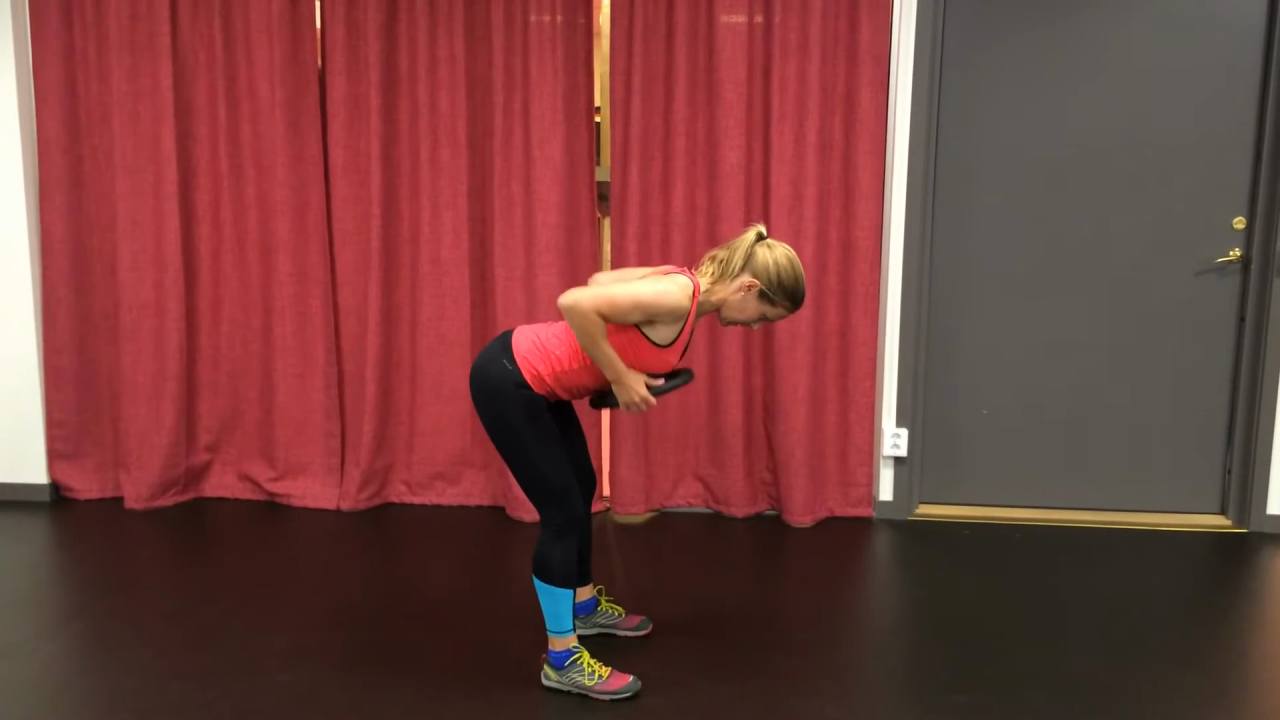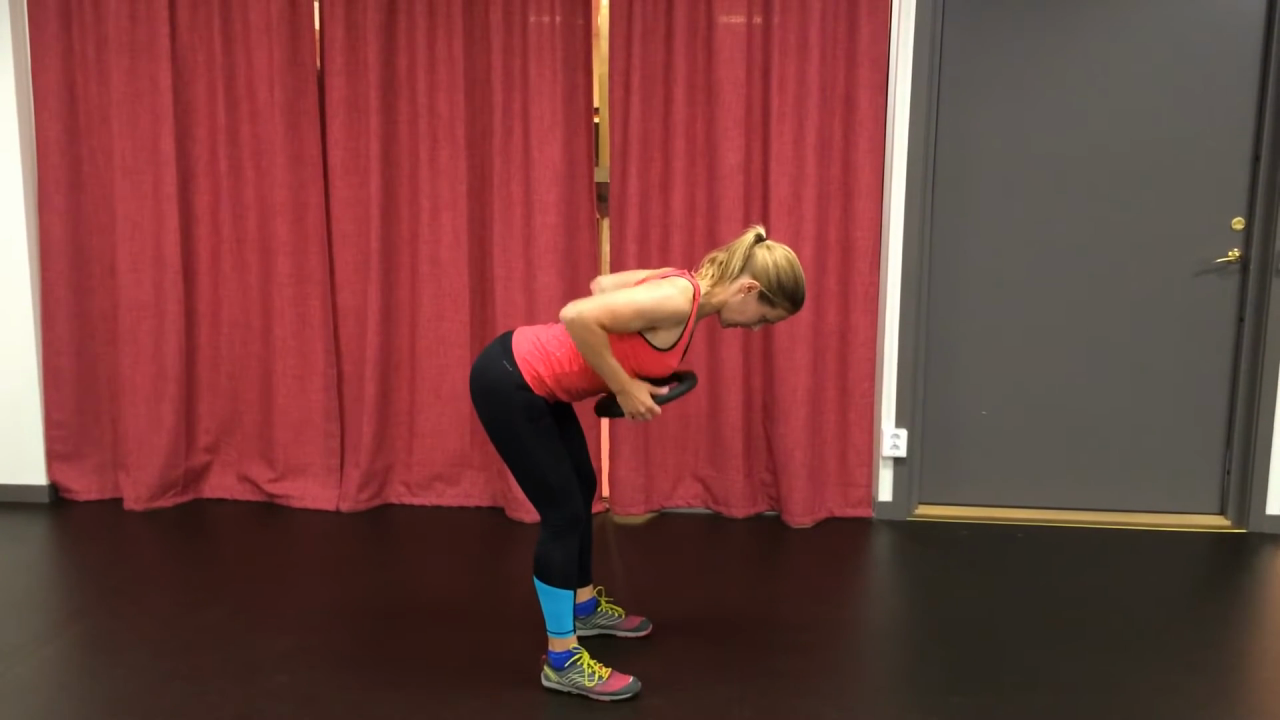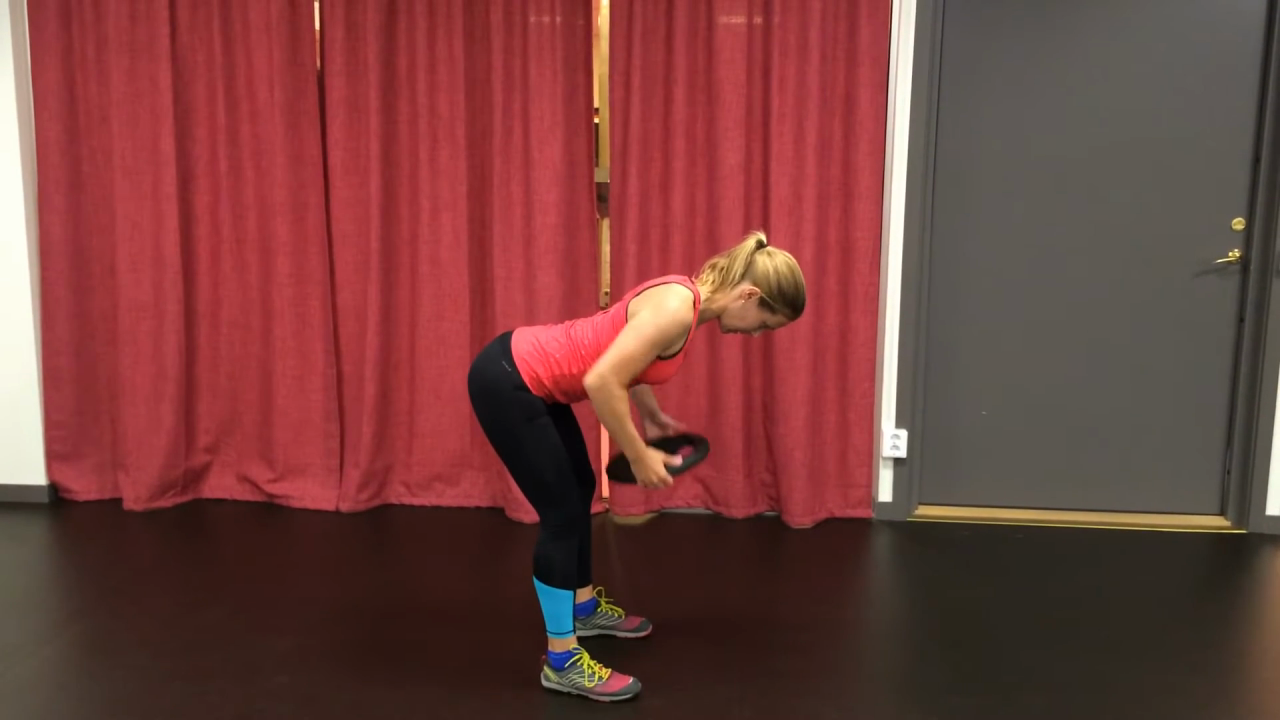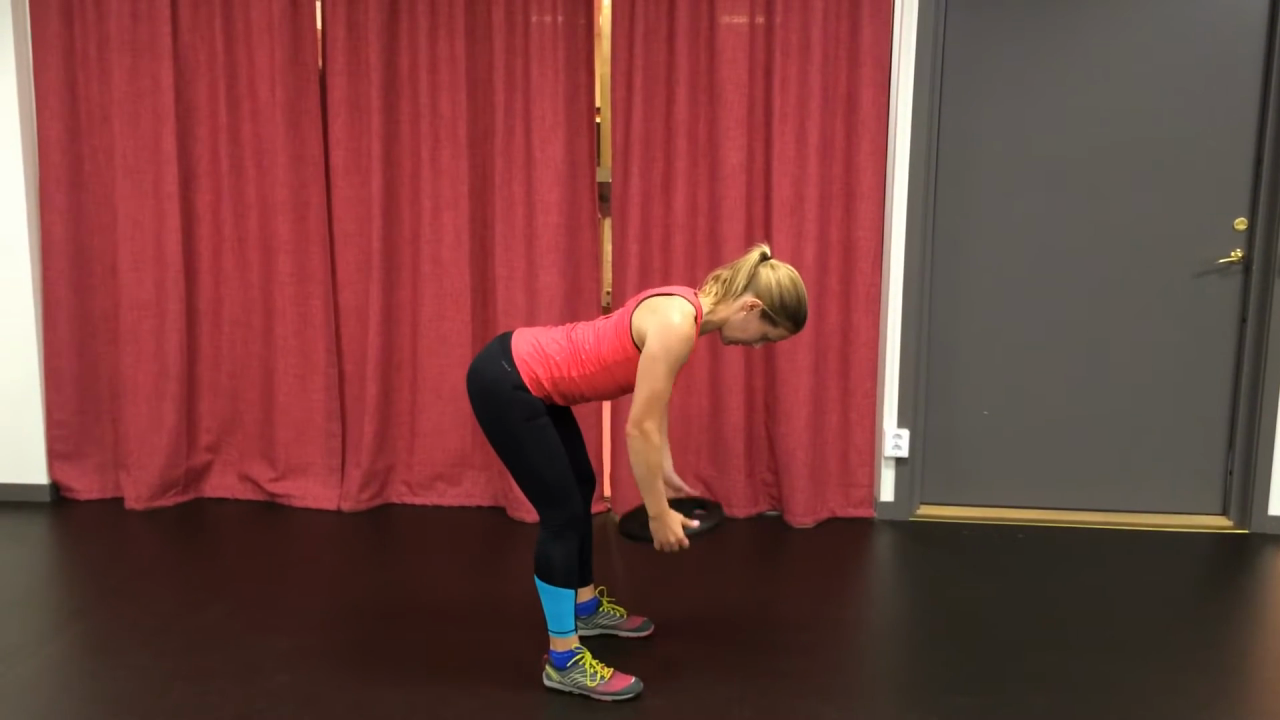
dt=0.2s
person 1, frame 1
left shoulder: (683, 285)
right shoulder: (676, 297)
left elbow: (599, 280)
right elbow: (574, 301)
left wrist: (631, 373)
right wrist: (620, 377)
left hip: (531, 372)
right hip: (508, 379)
left knee: (581, 488)
right knee: (563, 511)
left ankle: (584, 606)
right ankle: (562, 660)
person 1, frame 2
left shoulder: (684, 286)
right shoulder: (676, 301)
left elbow: (600, 286)
right elbow: (577, 315)
left wrist: (633, 374)
right wrist: (624, 387)
left hip: (531, 373)
right hip: (508, 381)
left knee: (581, 489)
right knee: (564, 512)
left ankle: (585, 607)
right ankle: (562, 661)
person 1, frame 3
left shoulder: (685, 296)
right shoulder: (676, 309)
right elbow: (599, 383)
left wrist: (652, 415)
right wrist: (640, 456)
left hip: (529, 374)
right hip: (506, 380)
left knee: (580, 489)
right knee: (562, 513)
left ankle: (584, 607)
right ankle: (562, 661)
person 1, frame 4
left shoulder: (686, 308)
right shoulder: (677, 323)
left elbow: (647, 405)
right elbow: (640, 427)
left wrist: (664, 472)
right wrist: (660, 514)
left hip: (527, 372)
right hip: (505, 380)
left knee: (580, 488)
right knee: (563, 512)
left ankle: (586, 606)
right ankle: (564, 660)
